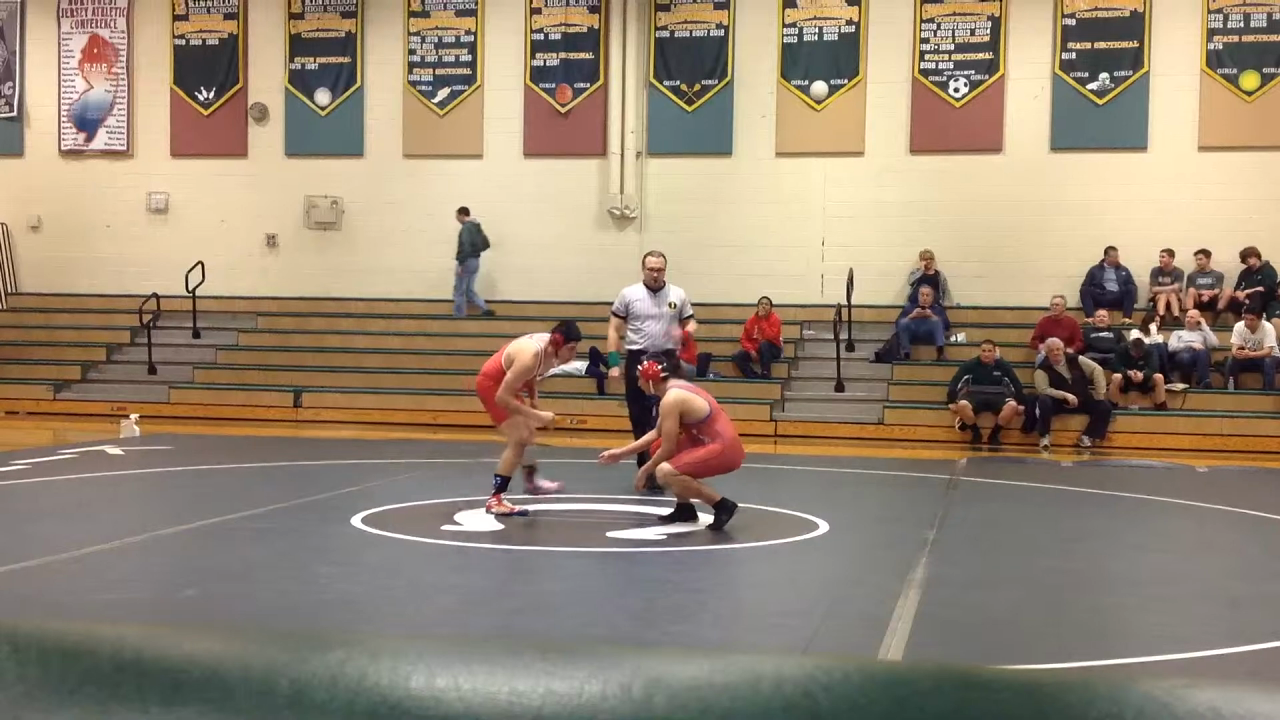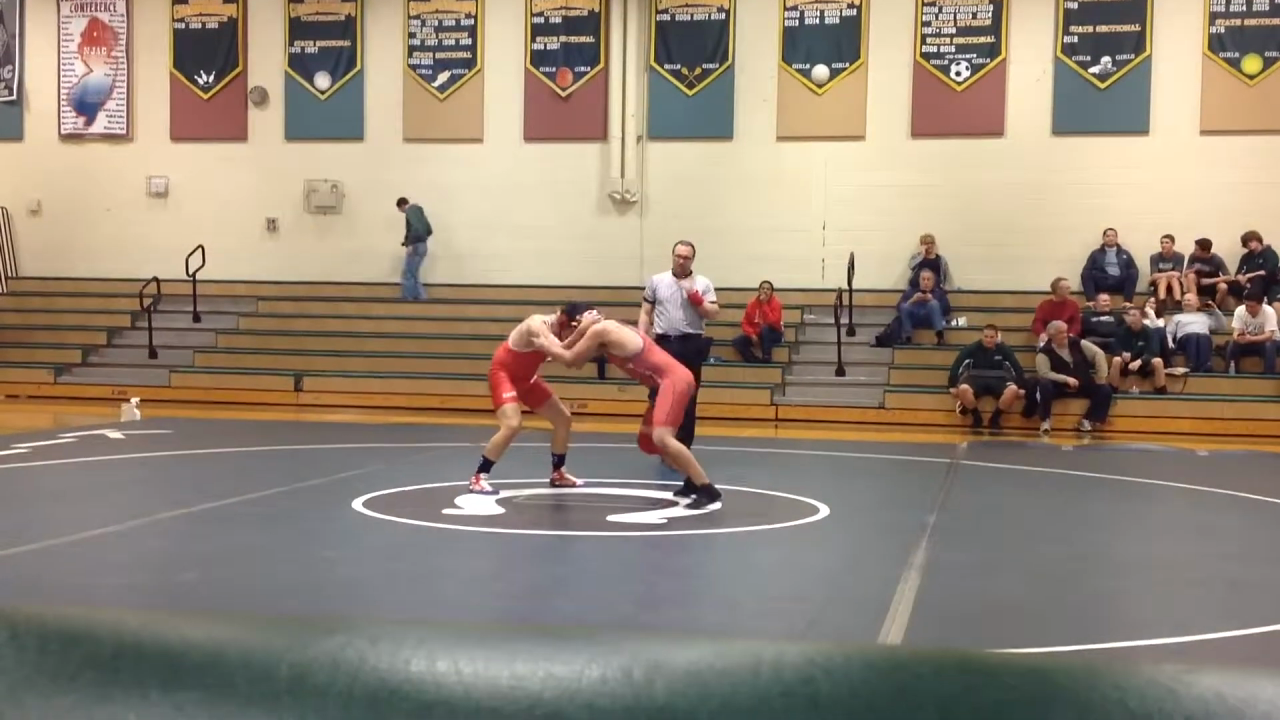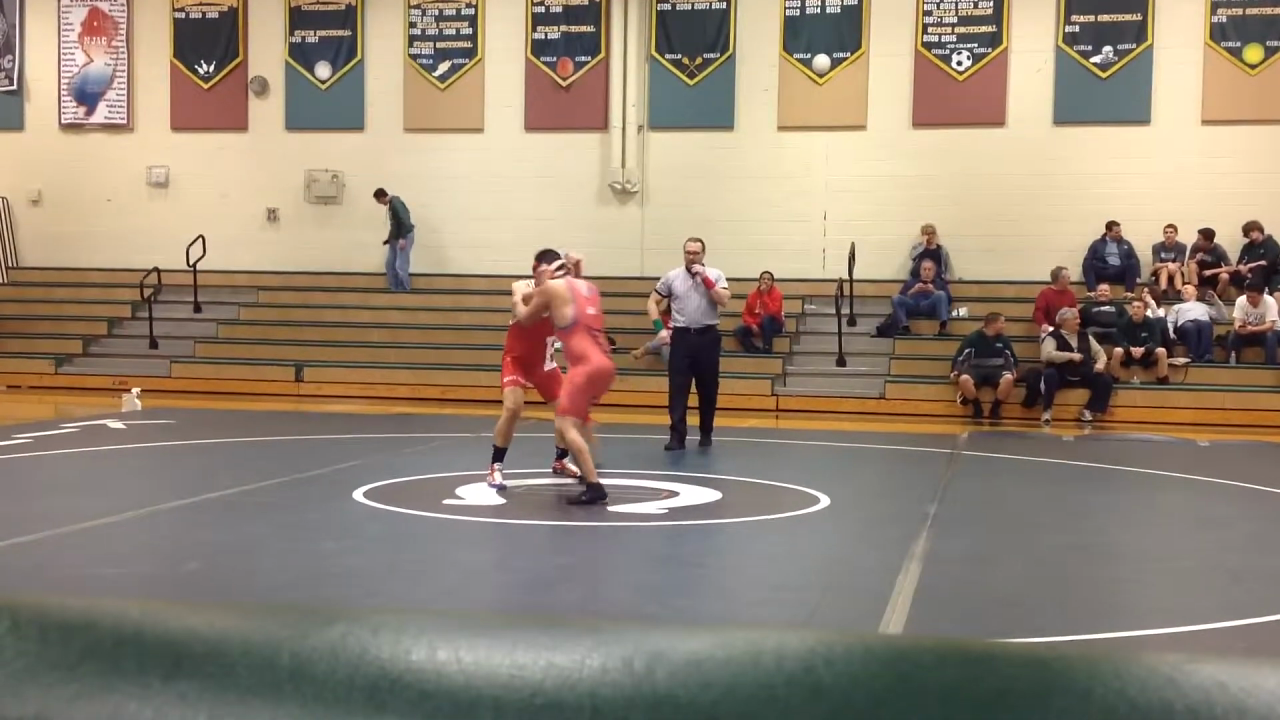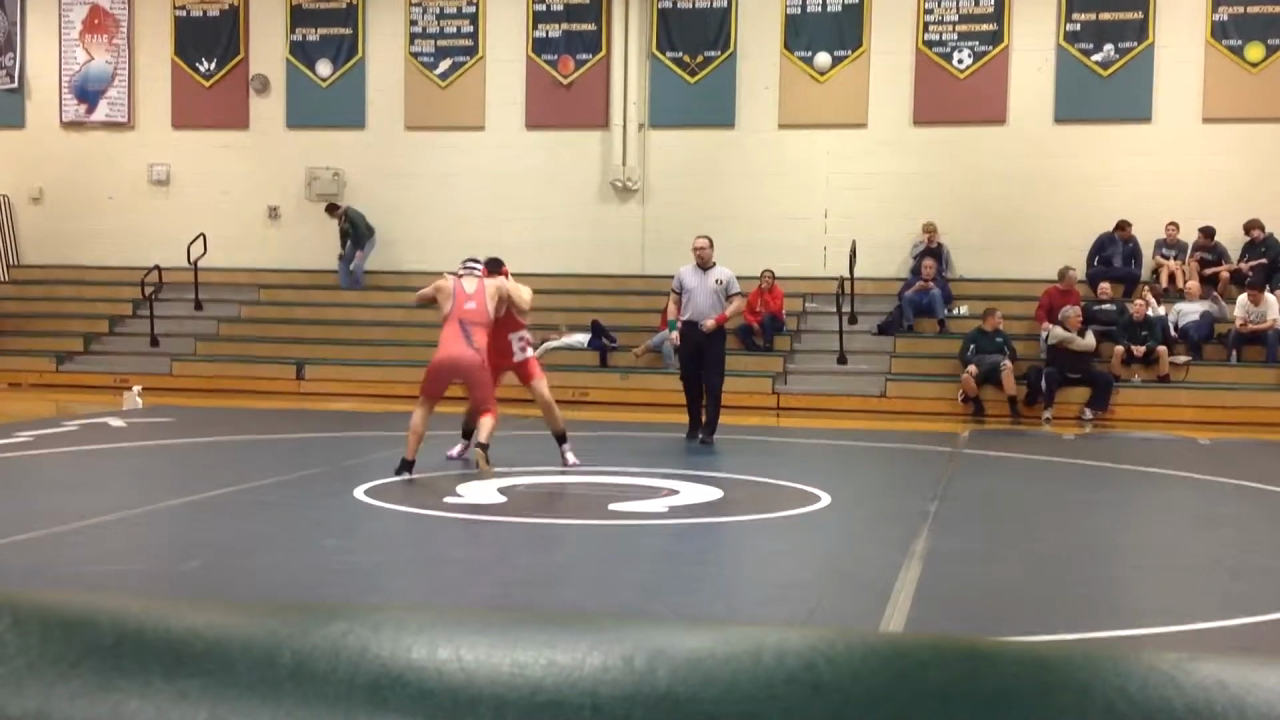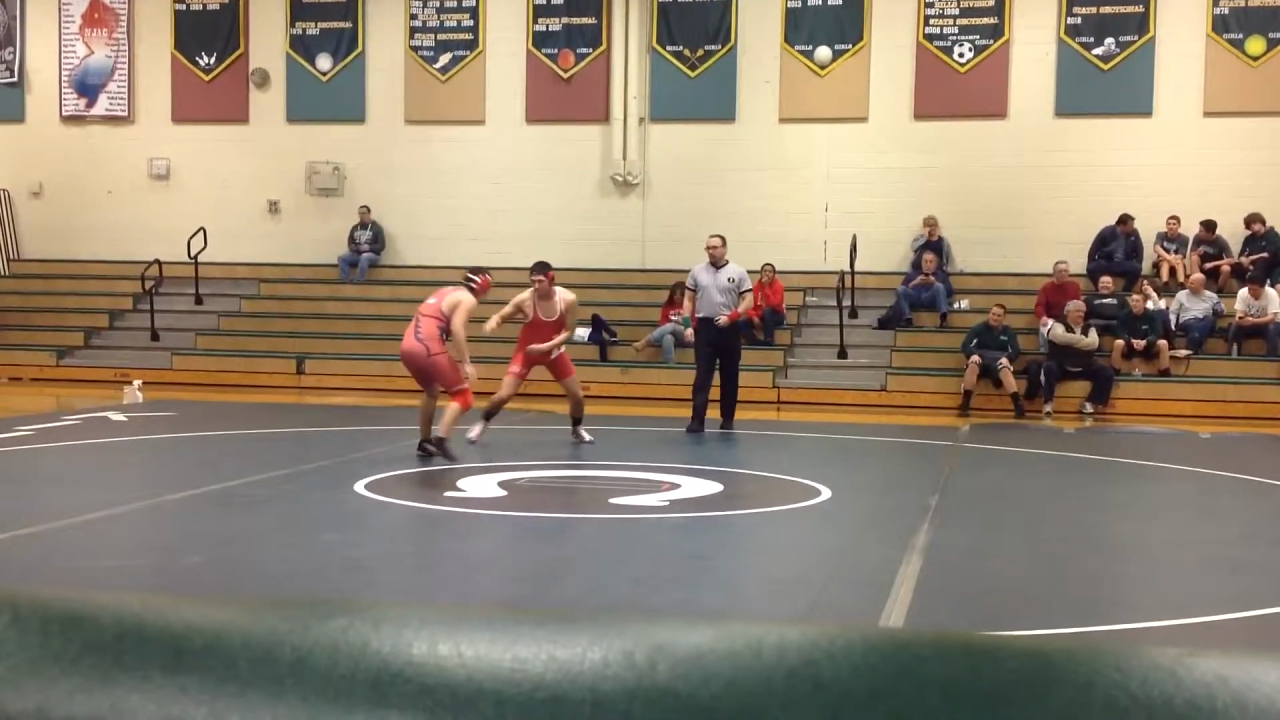
dt=1s
person 1, frame 1
left shoulder: (678, 295)
right shoulder: (628, 294)
left elbow: (692, 325)
right elbow: (614, 330)
left wrist: (684, 333)
right wrist: (613, 362)
left hip: (666, 360)
right hip: (637, 360)
right knee: (639, 419)
person 1, frame 2
left shoulder: (703, 283)
right shoulder: (656, 281)
left elbow: (713, 314)
right elbow: (645, 314)
left wrist: (694, 295)
left hip: (690, 345)
right hip: (662, 343)
left knee: (687, 399)
right knee: (659, 395)
left ankle: (683, 448)
person 1, frame 3
left shoulder: (715, 275)
right shoulder: (671, 277)
left elbow: (724, 300)
right elbow: (652, 303)
left wrist: (705, 279)
right wrist: (660, 328)
left hip: (708, 336)
right hip: (681, 336)
left knee: (708, 388)
right knee: (678, 388)
left ankle: (706, 433)
right ankle: (677, 436)
person 1, frame 4
left shoulder: (726, 275)
right shoulder: (683, 273)
left elbow: (738, 303)
right elbow: (673, 303)
left wrist: (717, 321)
right wrist: (672, 328)
left hip: (713, 333)
right hip: (688, 331)
left knee: (713, 383)
right knee: (689, 381)
left ankle: (708, 431)
right ankle: (694, 425)
person 1, frame 5
left shoulder: (738, 272)
right shoulder: (697, 271)
left elbow: (748, 300)
right elbow: (688, 300)
left wrist: (731, 317)
right wrist: (688, 325)
left hip: (729, 329)
right hip: (704, 327)
left knee: (729, 376)
right knee: (702, 375)
left ankle: (728, 418)
right ankle: (697, 420)
person 2, frame 1
left shoulder: (671, 399)
right shoulder: (676, 390)
left elbow: (668, 448)
right elbow: (657, 433)
left wrist: (644, 471)
right wrist: (622, 452)
left hip: (725, 450)
right hip: (717, 443)
left knee: (664, 472)
right knee: (657, 449)
left ankle: (722, 505)
right ankle: (684, 508)
person 2, frame 2
left shoulder: (599, 330)
right shoulder: (608, 330)
left elbow: (570, 360)
right elbow: (578, 362)
left hip: (675, 381)
right hip: (668, 382)
left knee: (661, 438)
right knee: (646, 440)
left ankle: (708, 490)
right ankle: (692, 481)
person 2, frame 3
left shoulder: (551, 287)
right shoulder: (590, 287)
left elbow: (527, 319)
left wrist: (519, 304)
left hip: (585, 367)
right hip: (606, 365)
left knee: (566, 425)
right knee: (577, 417)
left ankle: (594, 487)
right ankle: (587, 469)
person 2, frame 4
left shoulder: (444, 285)
right shoulder: (494, 286)
left elbow: (418, 299)
right elbow: (524, 307)
right wrist: (507, 287)
left hip: (445, 357)
right hip: (476, 361)
left knee: (424, 406)
right knee: (487, 412)
left ankle: (406, 464)
right ankle: (481, 445)
person 2, frame 5
left shoulder: (444, 292)
right shoulder: (468, 299)
right elbow: (457, 329)
right wrist: (466, 363)
left hip: (407, 347)
right hip: (429, 349)
left knee: (431, 392)
right knee: (462, 395)
left ankle: (425, 443)
right ankle: (438, 440)
person 3, frame 1
left shoulder: (551, 348)
right shoulder: (530, 356)
right elbow: (502, 398)
left wrist: (533, 397)
right wrist: (537, 415)
left hip: (505, 383)
right hip: (491, 384)
left knee: (528, 432)
right knee: (519, 438)
left ankle: (532, 480)
right ankle: (496, 500)
person 3, frame 2
left shoulder: (557, 328)
right shoulder: (538, 326)
right wrist: (583, 330)
left hip: (526, 377)
right hip: (503, 374)
left knee: (563, 418)
right knee: (512, 426)
left ankle: (558, 473)
right ankle: (479, 477)
person 3, frame 3
right shoulder: (520, 288)
right elbow: (524, 318)
left hip: (544, 363)
right hip: (516, 360)
right knee: (512, 409)
left ankle: (560, 461)
right ankle: (495, 468)
person 3, frame 4
left shoulder: (521, 291)
left elbow: (524, 308)
left wrist: (509, 286)
left hip: (522, 354)
right hip: (493, 355)
left knee: (546, 399)
right knee: (476, 403)
left ankle: (565, 449)
right ankle: (465, 442)
person 3, frame 5
left shoulder: (568, 299)
right shoulder: (524, 299)
left elbow: (569, 332)
right elbow: (500, 316)
left wrist: (548, 346)
right wrist: (492, 323)
left hip: (554, 350)
right hip: (526, 349)
left knee: (577, 395)
right knee: (504, 394)
left ankle: (577, 429)
right ankle: (483, 423)
